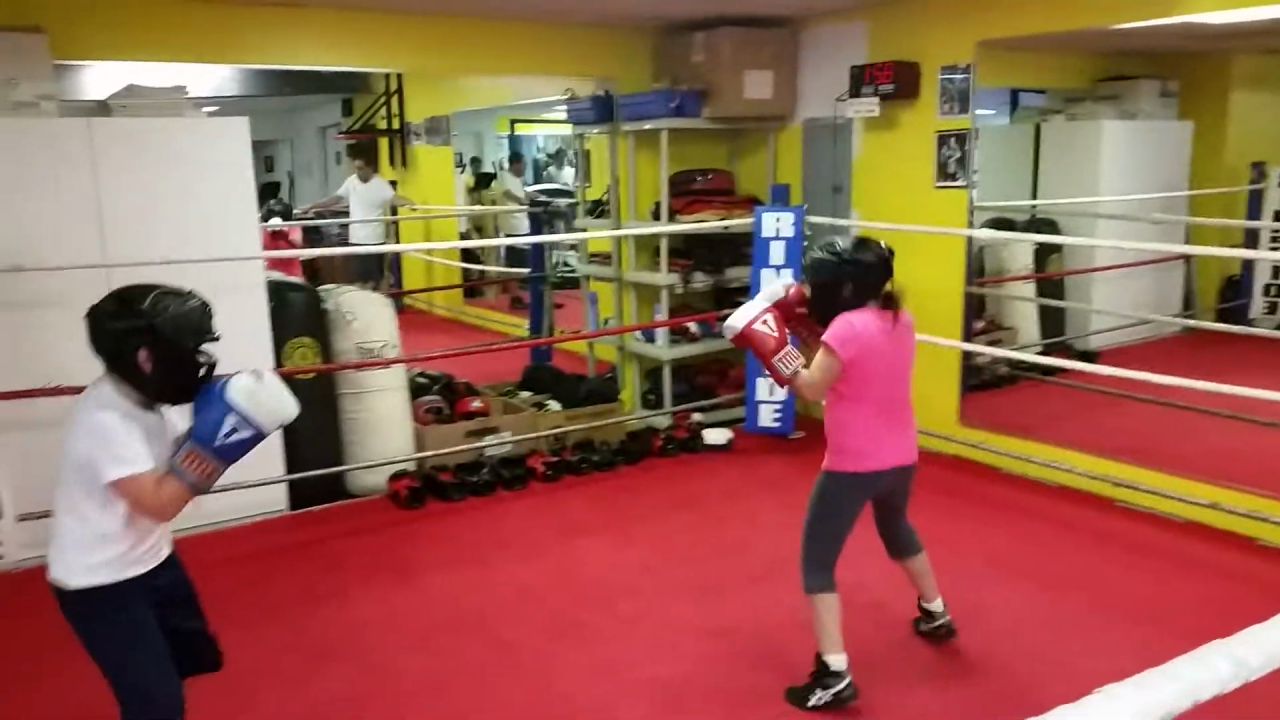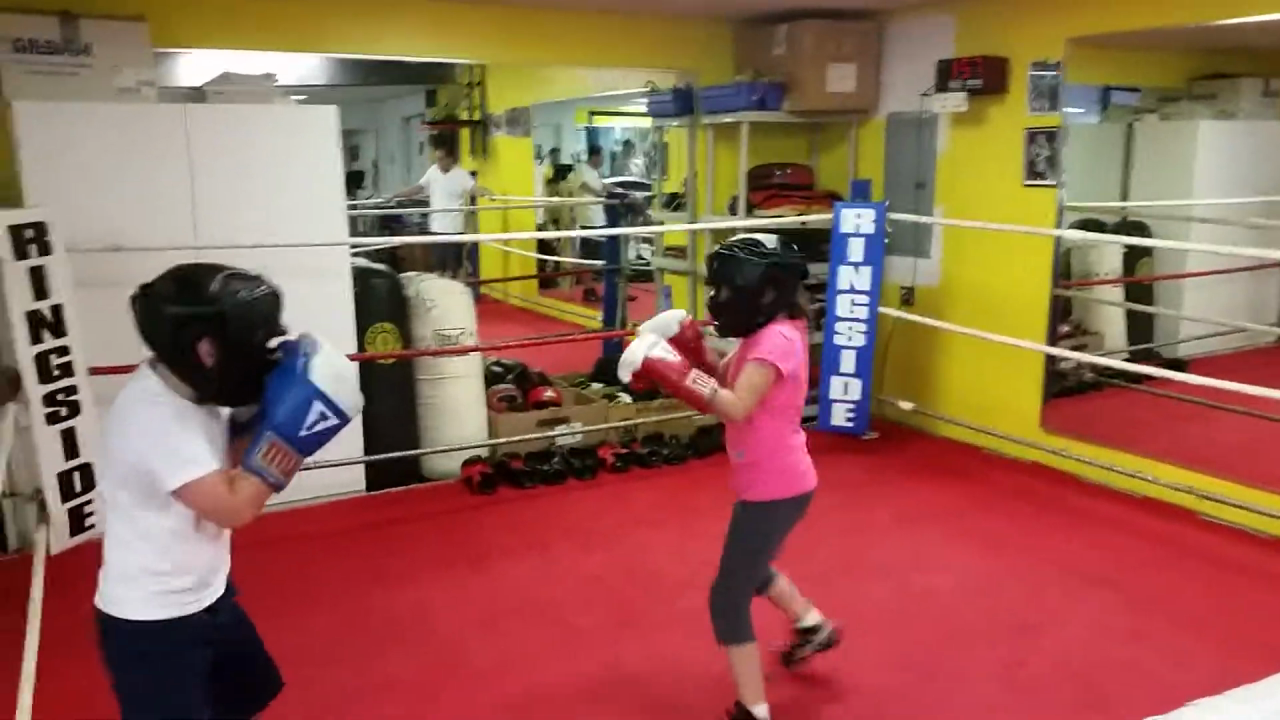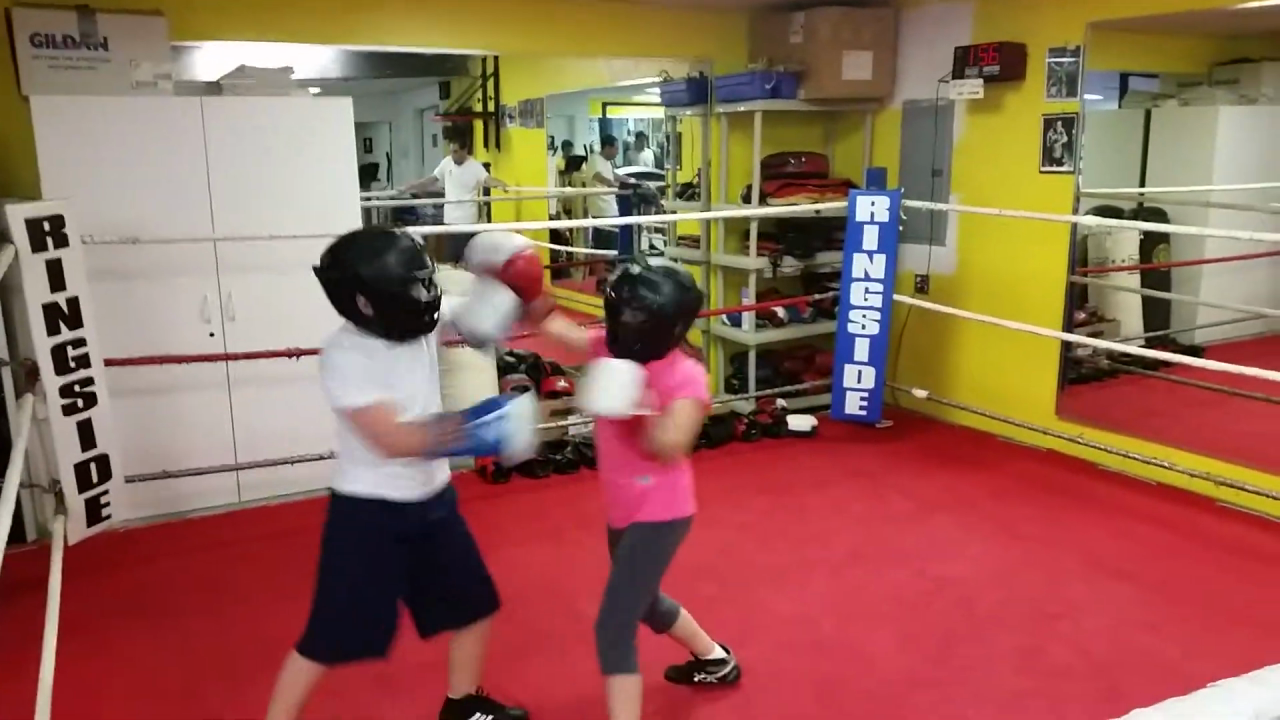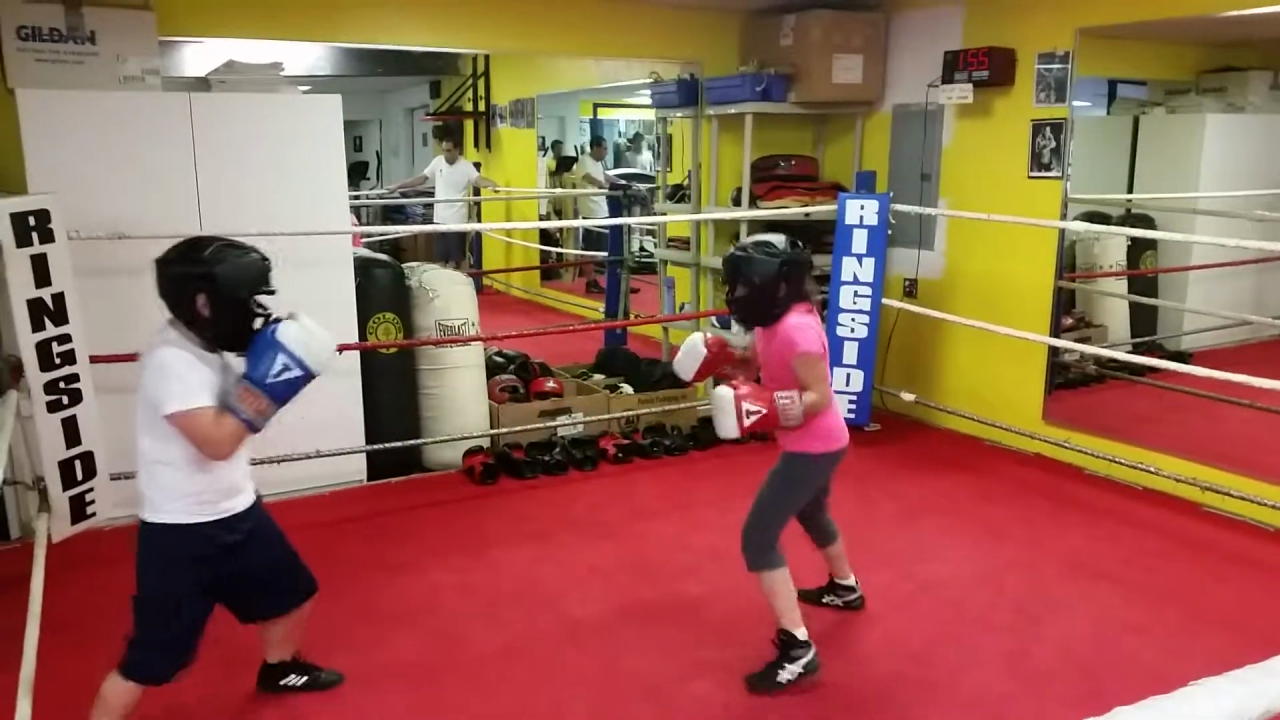
dt=1s
person 1, frame 1
left shoulder: (849, 327)
right shoulder: (898, 319)
left elbow: (813, 389)
left wrist: (771, 347)
right wrist: (800, 323)
left hip: (854, 464)
right hip: (901, 456)
left knee: (817, 561)
right knee: (896, 526)
left ankle: (834, 675)
right ankle: (934, 612)
person 1, frame 2
left shoulder: (777, 340)
right shoulder: (759, 335)
left elbow: (735, 408)
right elbow: (724, 381)
left wrist: (675, 375)
right wrist: (692, 352)
left hip: (774, 489)
right hip: (772, 483)
left knee: (726, 600)
right knee: (749, 567)
right ankle: (813, 626)
person 1, frame 3
left shoulder: (686, 375)
right shoulder: (607, 347)
left elbow: (669, 450)
right elbow: (560, 333)
left wrist: (632, 413)
left hip: (661, 513)
right hip: (621, 507)
left knee: (612, 627)
right knee: (642, 600)
right ankle: (715, 660)
person 1, frame 4
left shoulder: (797, 329)
right shoulder: (772, 321)
left elbow: (819, 398)
right elbow: (752, 362)
left wrist: (768, 407)
right wrist: (720, 358)
left hip: (814, 446)
right hip: (816, 444)
left knee: (758, 536)
right knee: (812, 514)
left ankle: (796, 649)
right ankle: (844, 586)
person 2, frame 1
left shoulder: (146, 398)
right shoulder: (105, 420)
left elbow: (176, 458)
right elbow: (160, 502)
left wrist: (225, 416)
right wrist: (215, 436)
left hip: (152, 564)
right hip: (99, 587)
left knee: (194, 656)
person 2, frame 2
left shoulder: (179, 392)
right shoulder: (156, 417)
left elbow: (223, 466)
right elbow: (232, 509)
left wrist: (262, 411)
right wrist: (287, 429)
left hip: (204, 597)
right hip: (153, 622)
person 2, frame 3
left shoulder: (421, 321)
right shoulder: (345, 354)
left elbow: (478, 317)
right elbow: (394, 438)
left wrist: (514, 280)
right wrist: (472, 431)
left hip: (430, 503)
right hip: (365, 512)
left knee: (474, 605)
right knee: (330, 641)
person 2, frame 4
left shoulder: (204, 348)
right shoulder: (171, 361)
right elbow: (218, 442)
left wrist: (268, 377)
right wrist: (266, 384)
left hip: (237, 513)
right hip: (182, 532)
left knee: (292, 593)
right knee: (151, 660)
left ankle: (280, 667)
